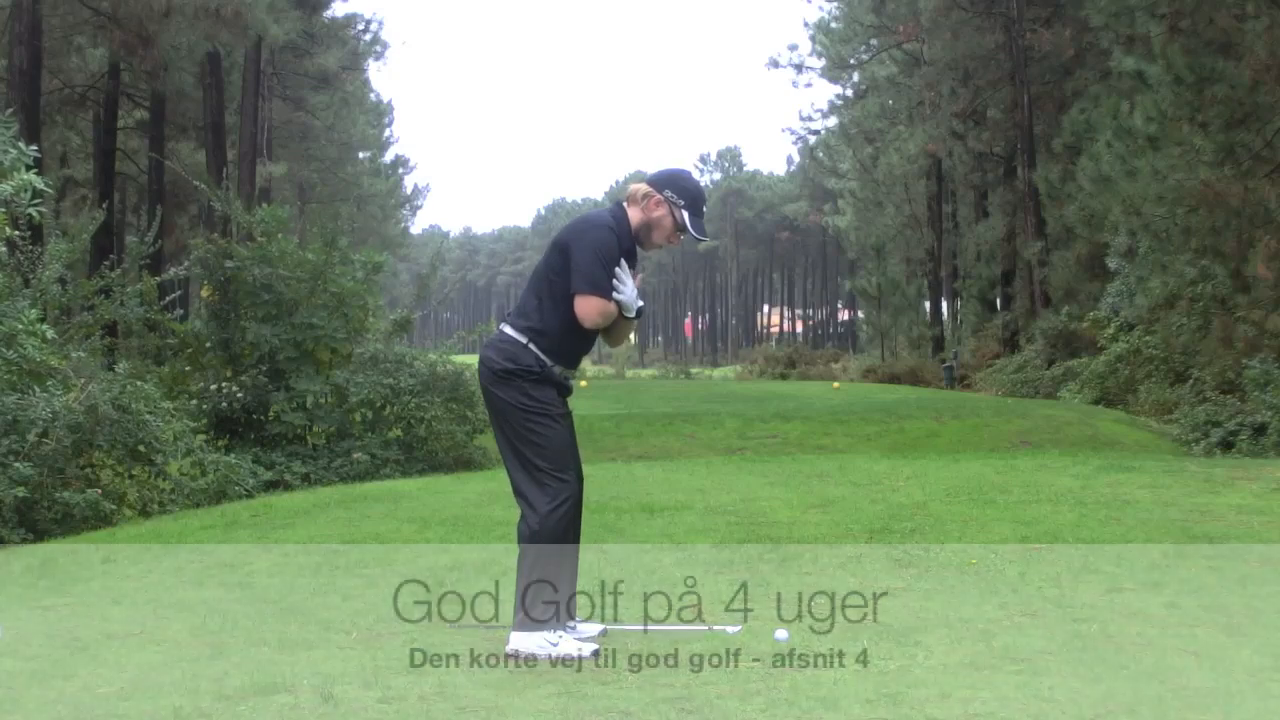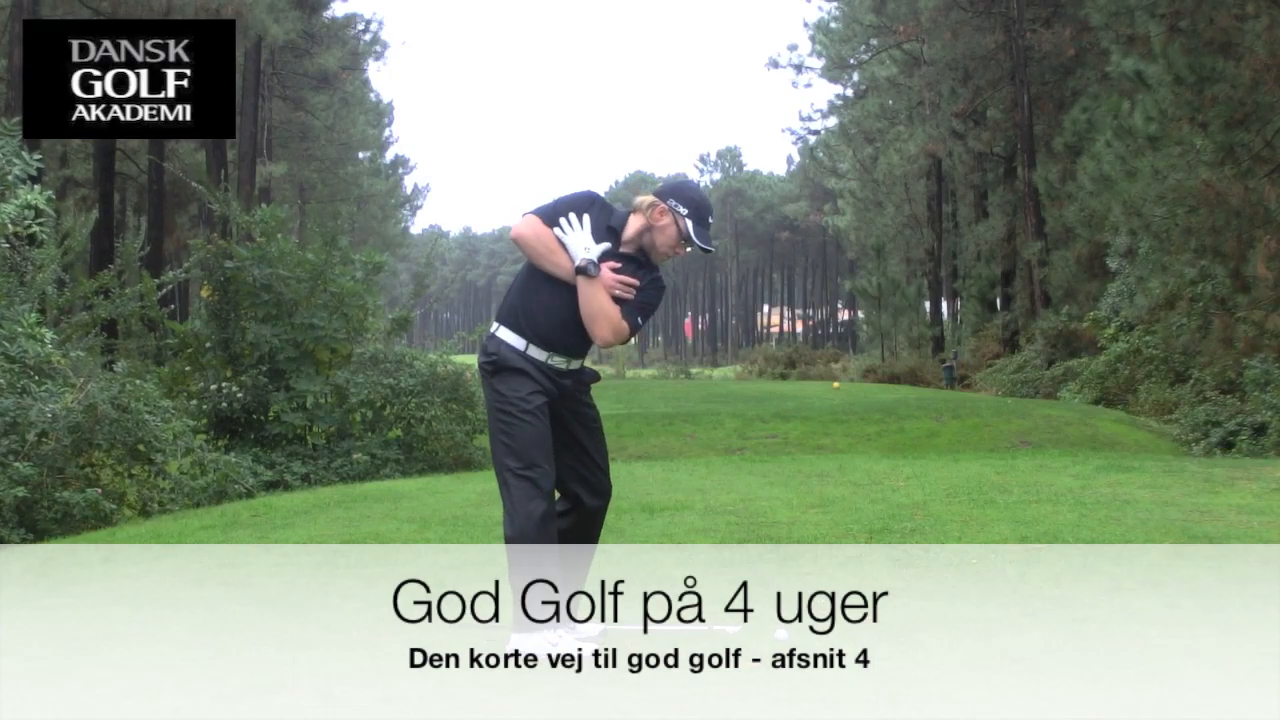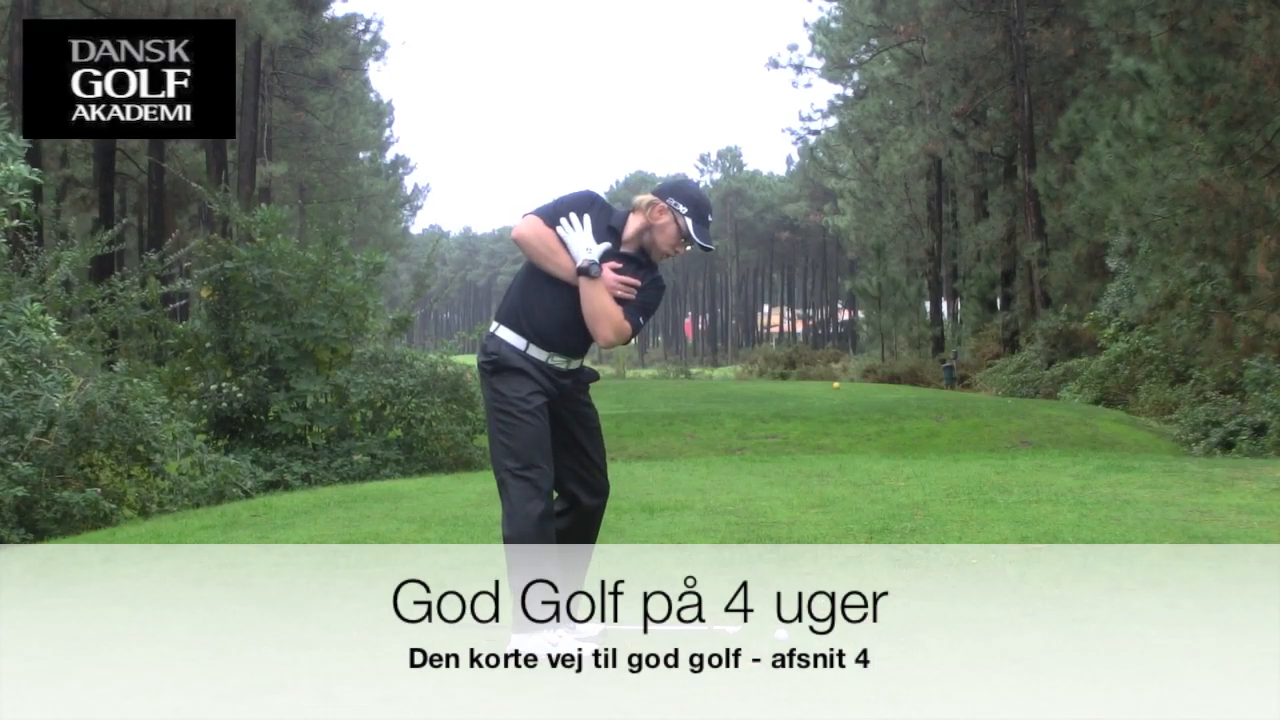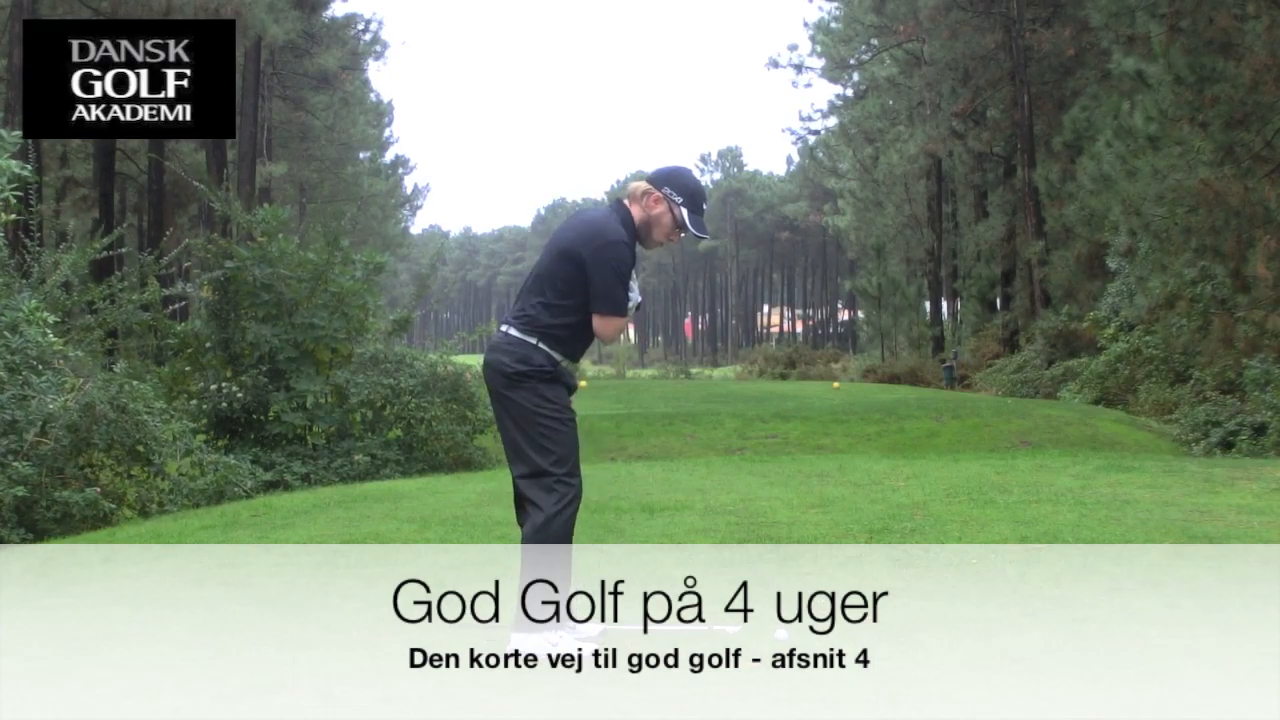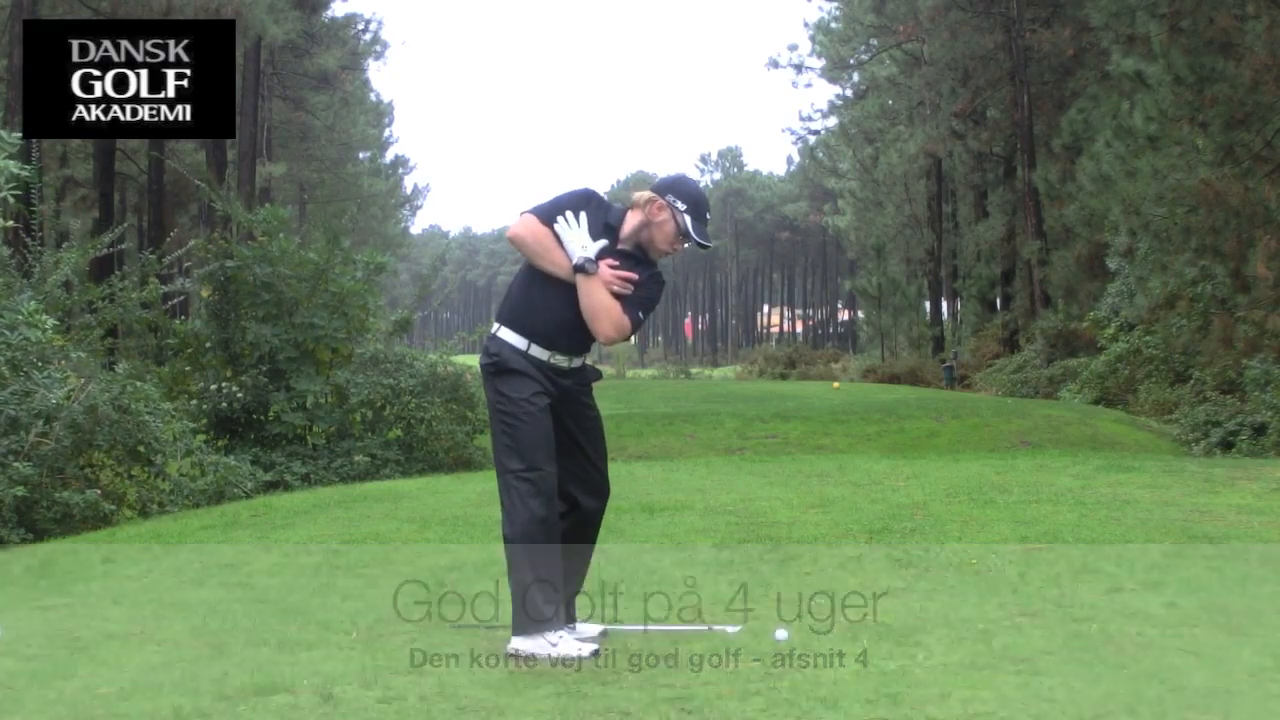
dt=1s
person 1, frame 1
left shoulder: (624, 253)
right shoulder: (598, 229)
left elbow: (614, 335)
right elbow: (588, 313)
left wrist: (628, 306)
right wrist: (624, 305)
left hip: (541, 374)
right hip: (517, 369)
left knee: (566, 489)
right knee: (550, 493)
left ankle: (554, 614)
right ankle: (531, 629)
person 1, frame 2
left shoulder: (648, 282)
right shoulder: (588, 209)
left elbow: (606, 333)
right elbow: (523, 230)
left wrist: (586, 264)
right wrist: (585, 274)
left hip: (567, 376)
right hip: (513, 363)
left knee: (591, 490)
right knee: (532, 490)
right ankle: (531, 626)
person 1, frame 3
left shoulder: (648, 282)
right shoulder: (587, 208)
left elbow: (608, 333)
right elbow: (524, 231)
left wrist: (588, 266)
right wrist: (585, 273)
left hip: (566, 375)
right hip: (513, 362)
left knee: (589, 491)
right knee: (530, 489)
left ankle: (561, 605)
right ankle: (530, 625)
person 1, frame 4
left shoulder: (605, 226)
right shoulder: (610, 238)
right elbow: (607, 329)
left wrist: (624, 301)
right wrist: (631, 303)
left hip: (525, 363)
right hip: (528, 368)
left knee: (545, 488)
right knee: (555, 489)
right ankle: (531, 626)
person 1, frame 5
left shoulder: (646, 278)
right shoulder: (584, 209)
left elbow: (609, 330)
right elbow: (520, 231)
left wrist: (585, 260)
right wrist: (584, 272)
left hip: (570, 375)
right hip: (516, 363)
left knee: (588, 493)
right knee: (533, 489)
left ankle: (557, 613)
right ankle: (534, 625)
